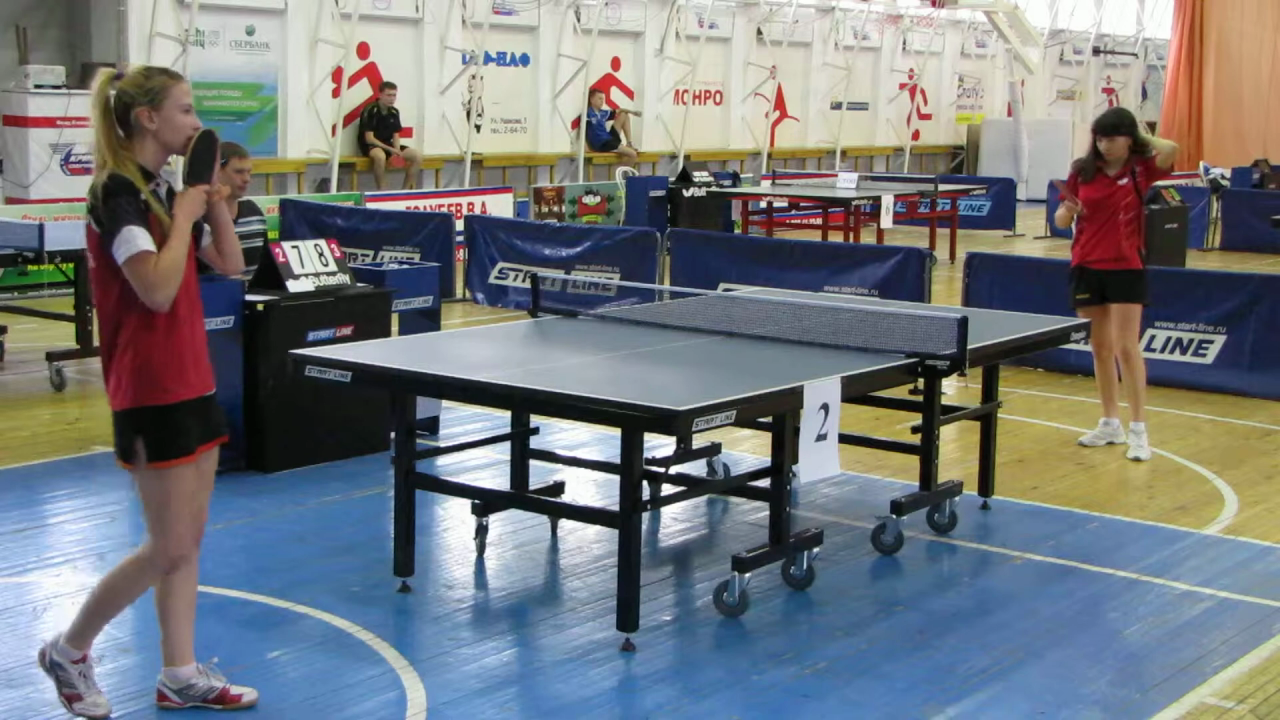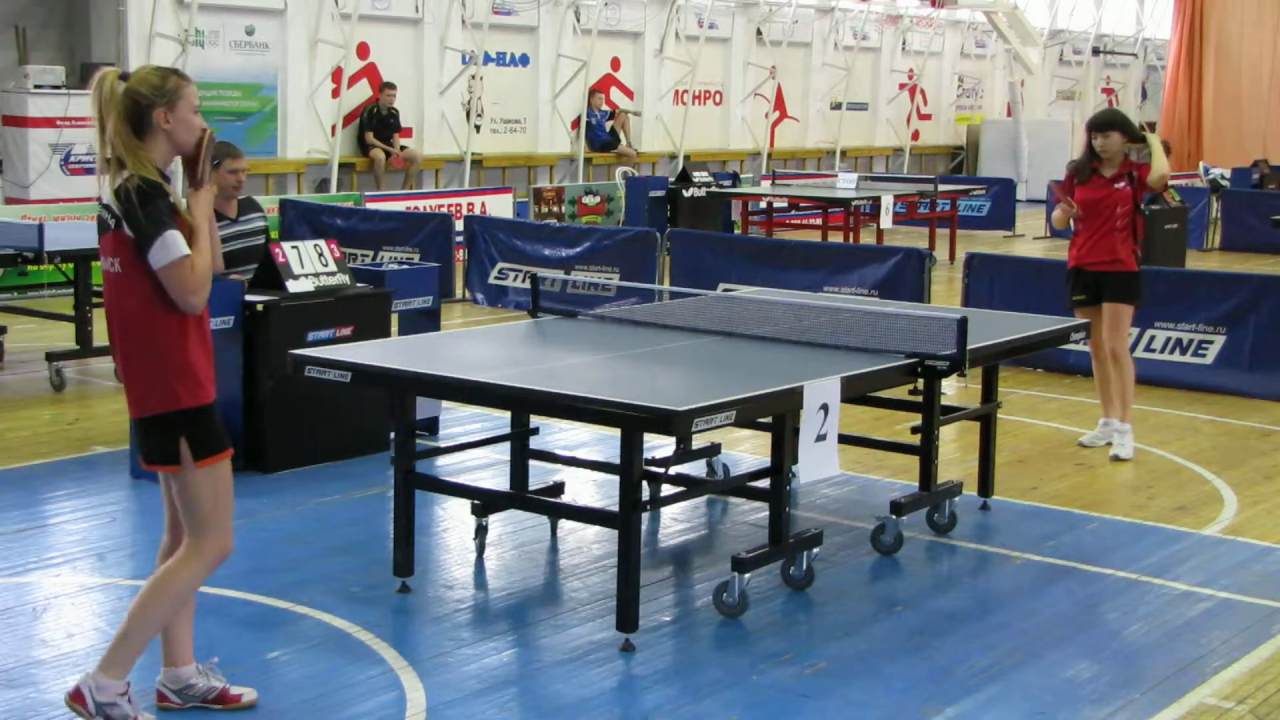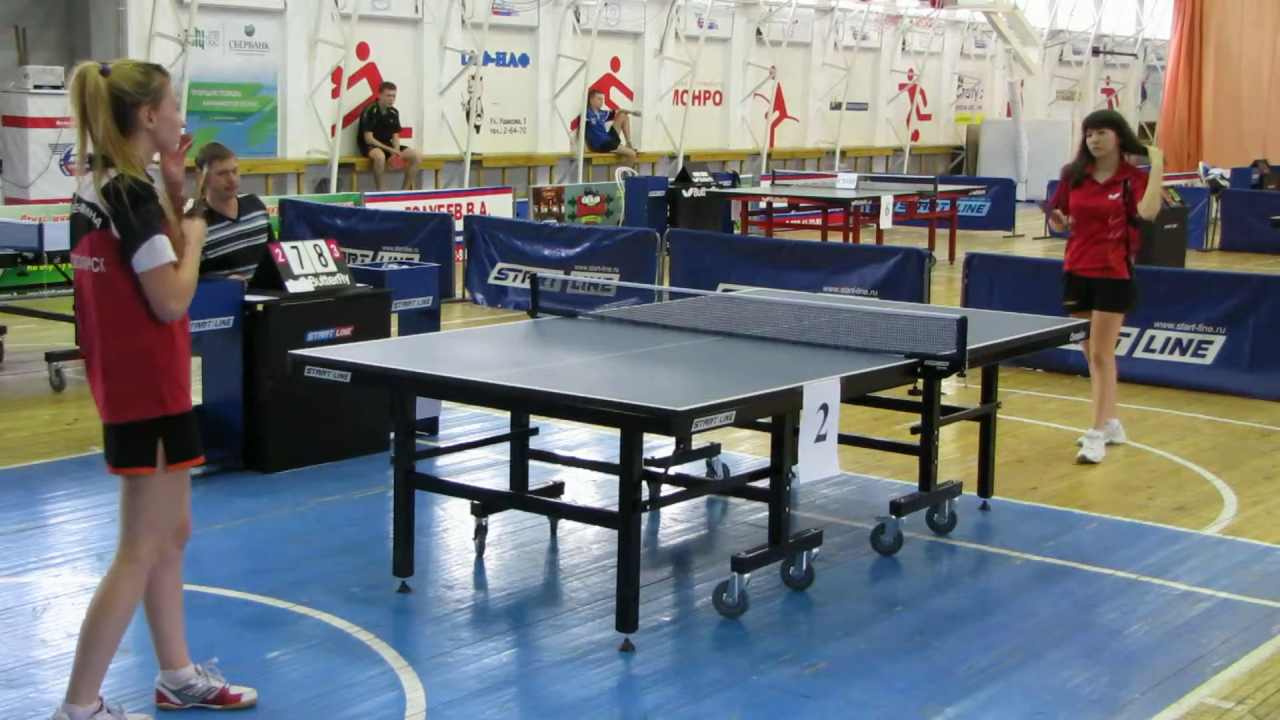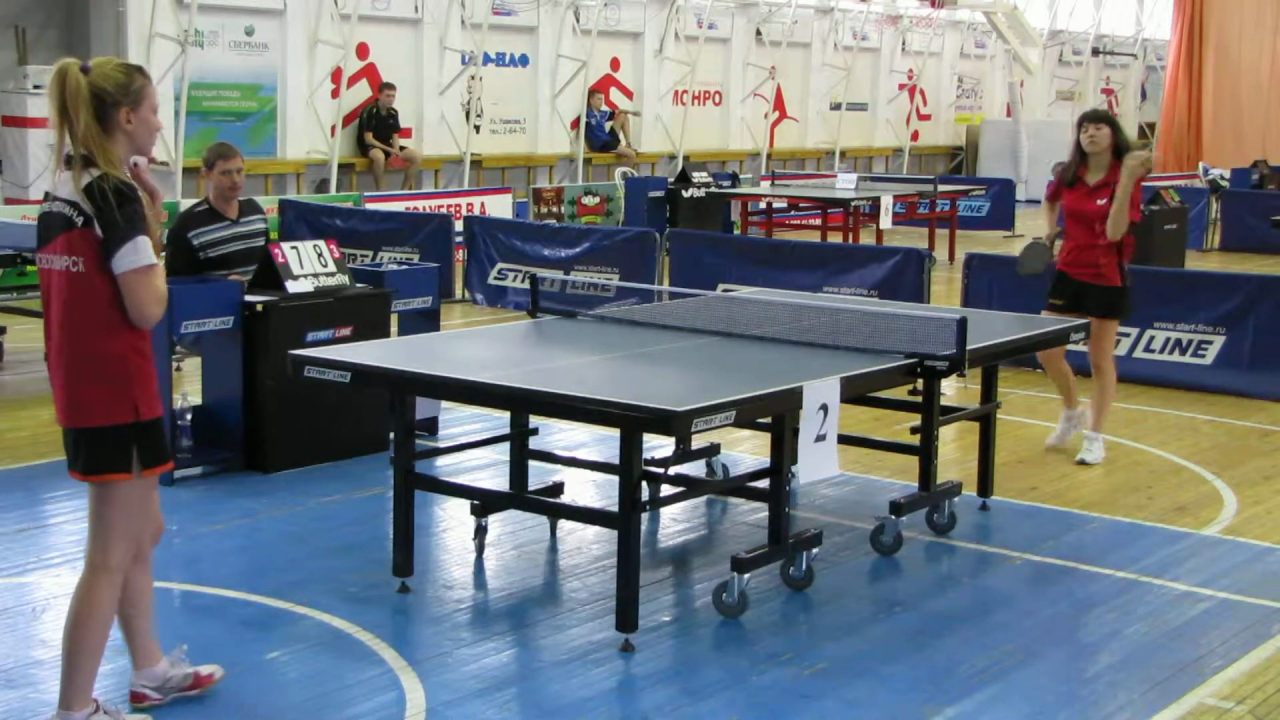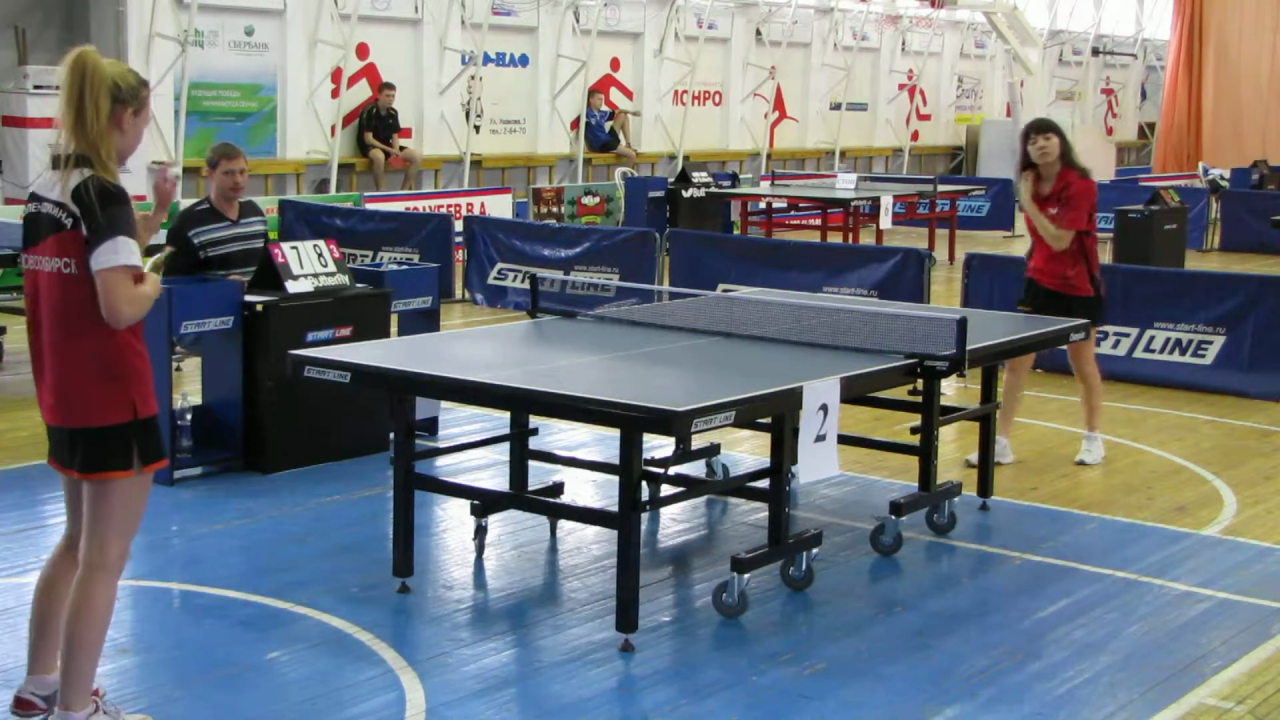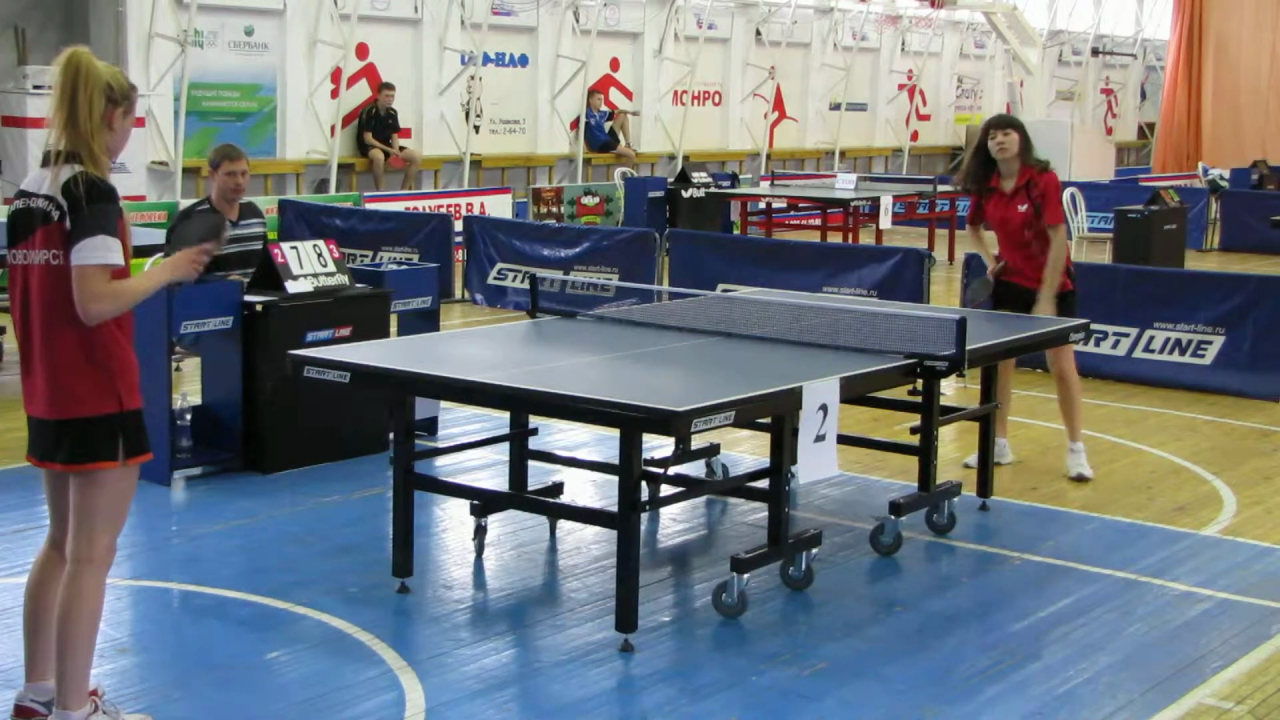
dt=0.4s
person 1, frame 1
left shoulder: (163, 188)
right shoulder: (116, 190)
left elbow: (231, 264)
right elbow: (157, 290)
left wrist: (214, 199)
right wrist: (184, 216)
left hip: (190, 381)
right hip: (151, 389)
left knee: (185, 540)
right knee: (172, 548)
right ankle: (69, 649)
person 1, frame 2
left shoulder: (133, 186)
right shoulder: (144, 193)
left elbow: (211, 263)
right elbow: (194, 293)
left wrist: (201, 200)
right wrist: (199, 214)
left hip: (163, 385)
right hip: (175, 388)
left knee: (185, 537)
right knee: (208, 546)
person 1, frame 3
left shoulder: (98, 186)
right shoulder: (133, 193)
left elbow: (146, 264)
right elbow: (171, 301)
left wrist: (175, 189)
right wrist: (194, 241)
left hip: (126, 386)
right hip: (149, 391)
left knee: (169, 535)
right knee: (140, 553)
person 1, frame 4
left shoulder: (63, 190)
right shoulder: (112, 194)
right elbow: (146, 309)
left wrist: (148, 213)
right wrist: (160, 269)
left hip: (81, 394)
right hip: (118, 398)
left knee: (143, 532)
right knee: (110, 557)
person 1, frame 5
left shoulder: (44, 191)
right shoulder: (101, 193)
right elbow: (120, 306)
left wrist: (149, 224)
right wrist: (153, 283)
left hip: (63, 397)
right hip: (111, 399)
left knee: (77, 543)
right knee: (104, 559)
person 1, frame 6
right shoulder: (91, 191)
right elbow: (94, 302)
right wrist: (169, 270)
right hip: (96, 398)
left knee: (62, 543)
right knee: (91, 555)
person 2, frame 1
left shoulder: (1140, 170)
right shoulder: (1082, 170)
left elbow: (1170, 149)
right elbow: (1060, 221)
left wrist: (1143, 138)
right wrist: (1068, 210)
left hip: (1126, 268)
right hip: (1086, 268)
left knee: (1126, 347)
right knee: (1100, 348)
left ankle: (1138, 430)
right ankle: (1110, 423)
person 2, frame 2
left shoulder: (1137, 172)
right shoulder: (1078, 172)
left elbow: (1161, 177)
right elbow: (1058, 222)
left wrist: (1154, 142)
right wrist: (1064, 212)
left hip: (1121, 269)
right hip: (1083, 268)
left knee: (1116, 347)
right knee: (1096, 349)
left ankle: (1124, 429)
right ankle: (1108, 422)
person 2, frame 3
left shoulder: (1136, 178)
right shoulder: (1074, 175)
left elbow: (1148, 213)
right elbow: (1058, 217)
left wrist: (1157, 164)
right wrist: (1059, 223)
left hip: (1114, 275)
right hip: (1077, 272)
left knee: (1102, 355)
right knee: (1092, 355)
left ankle: (1097, 435)
right ankle: (1110, 423)
person 2, frame 4
left shoulder: (1129, 180)
right shoulder: (1068, 175)
left elbow: (1115, 233)
right elbow: (1050, 201)
left wrist: (1127, 180)
right wrist: (1052, 233)
left hip: (1107, 279)
right hip: (1069, 272)
left knee: (1100, 360)
right knee: (1046, 351)
left ankle: (1095, 438)
right ankle: (1074, 413)
person 2, frame 5
left shoulder: (1080, 184)
right shoulder: (1029, 184)
left elbow: (1060, 241)
left wrist: (1027, 202)
right wrist: (1036, 241)
left hip: (1078, 288)
right hip: (1038, 283)
left knee: (1083, 366)
right knee: (1016, 362)
left ankle: (1093, 437)
right ankle: (1000, 443)
person 2, frame 6
left shoulder: (1043, 182)
right shoulder: (983, 188)
left elbow: (1059, 242)
right elbow: (974, 229)
left wrist: (1046, 298)
right wrist: (989, 260)
left hip: (1051, 286)
right hip: (1009, 284)
left knee: (1063, 369)
right knee: (999, 364)
left ankle: (1075, 449)
right ankle: (999, 444)
